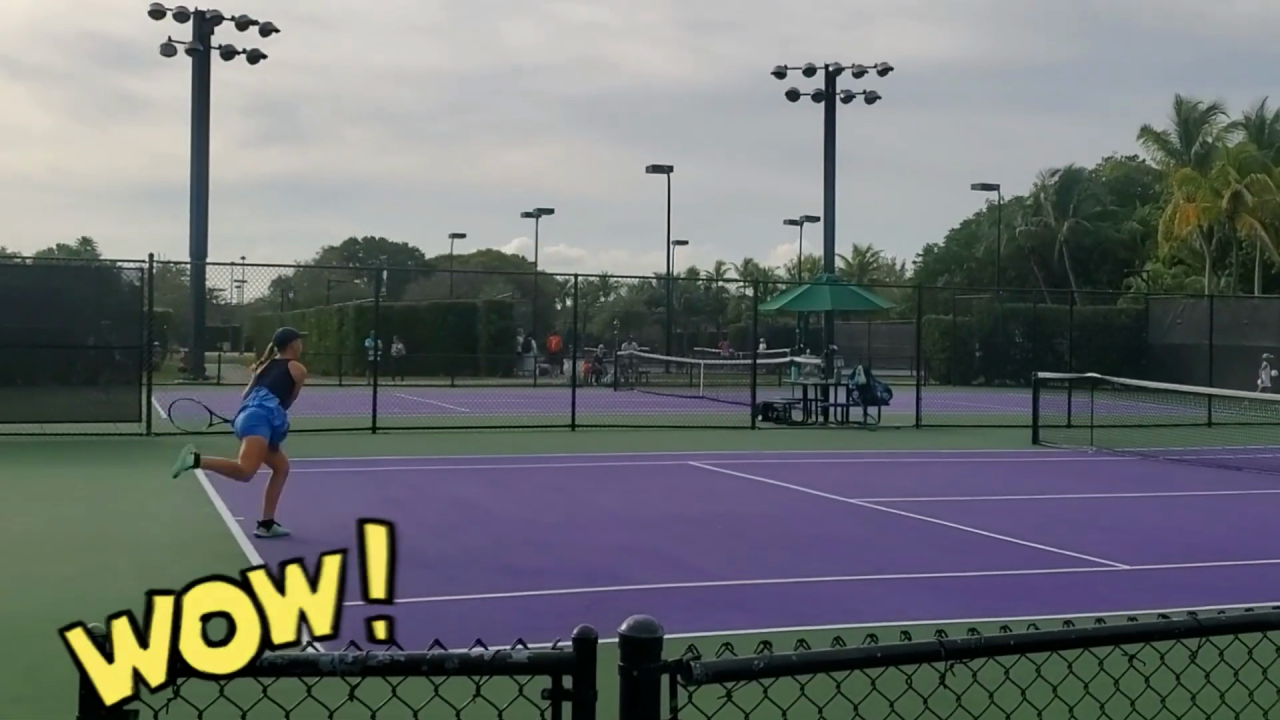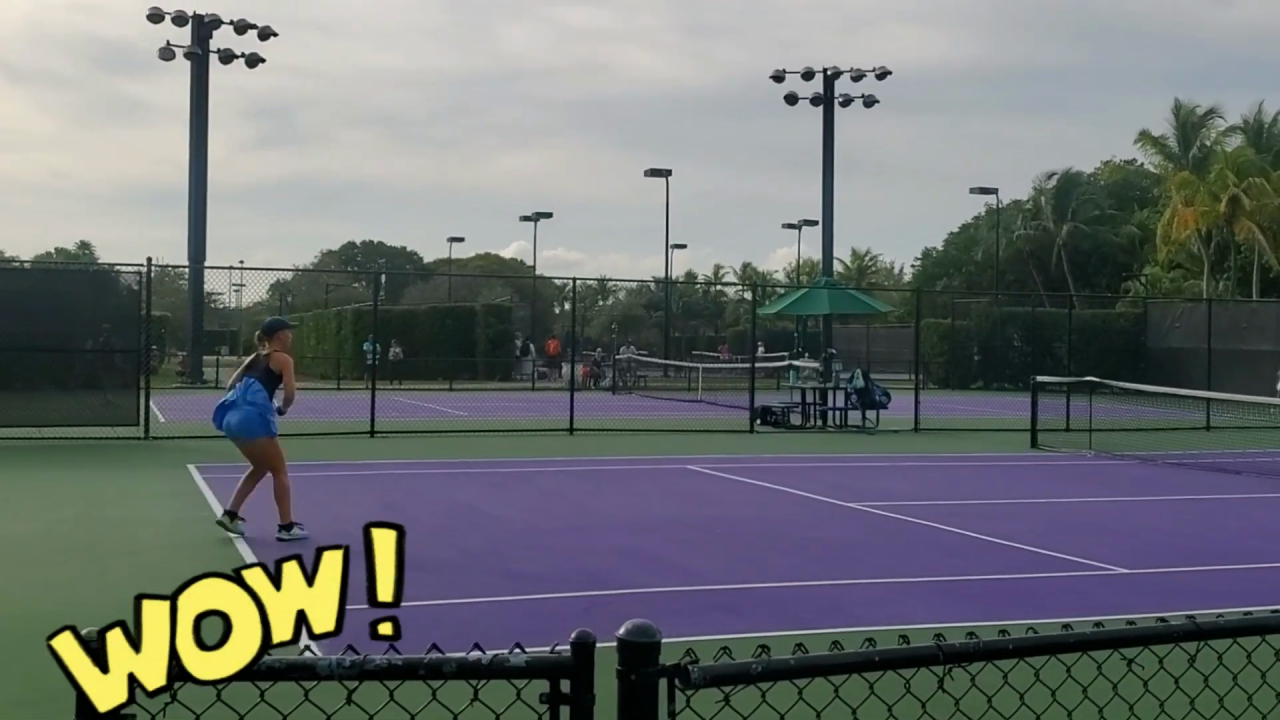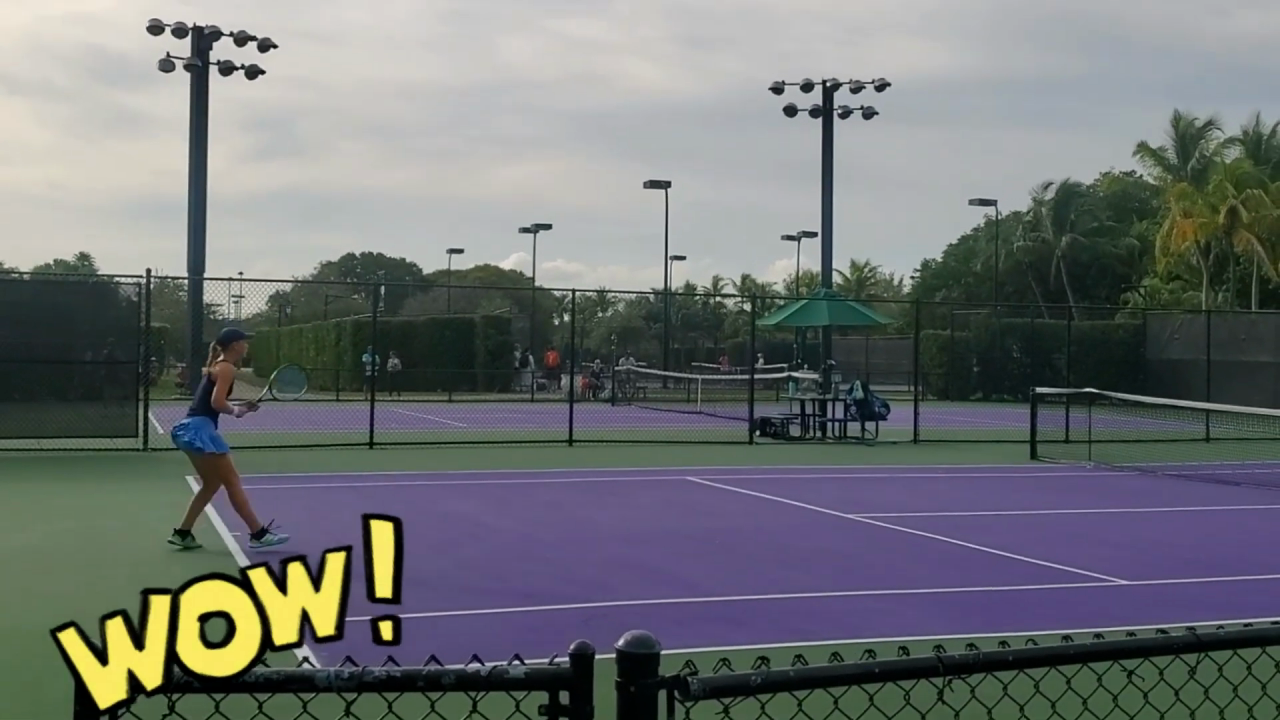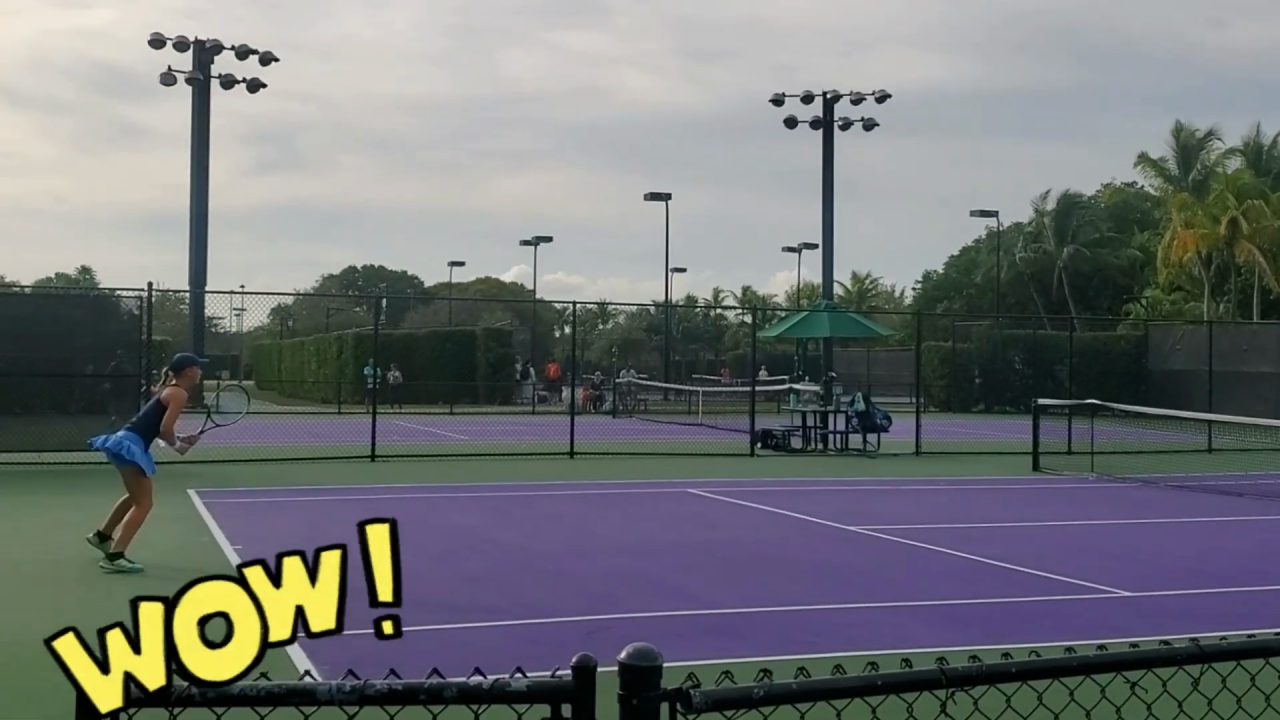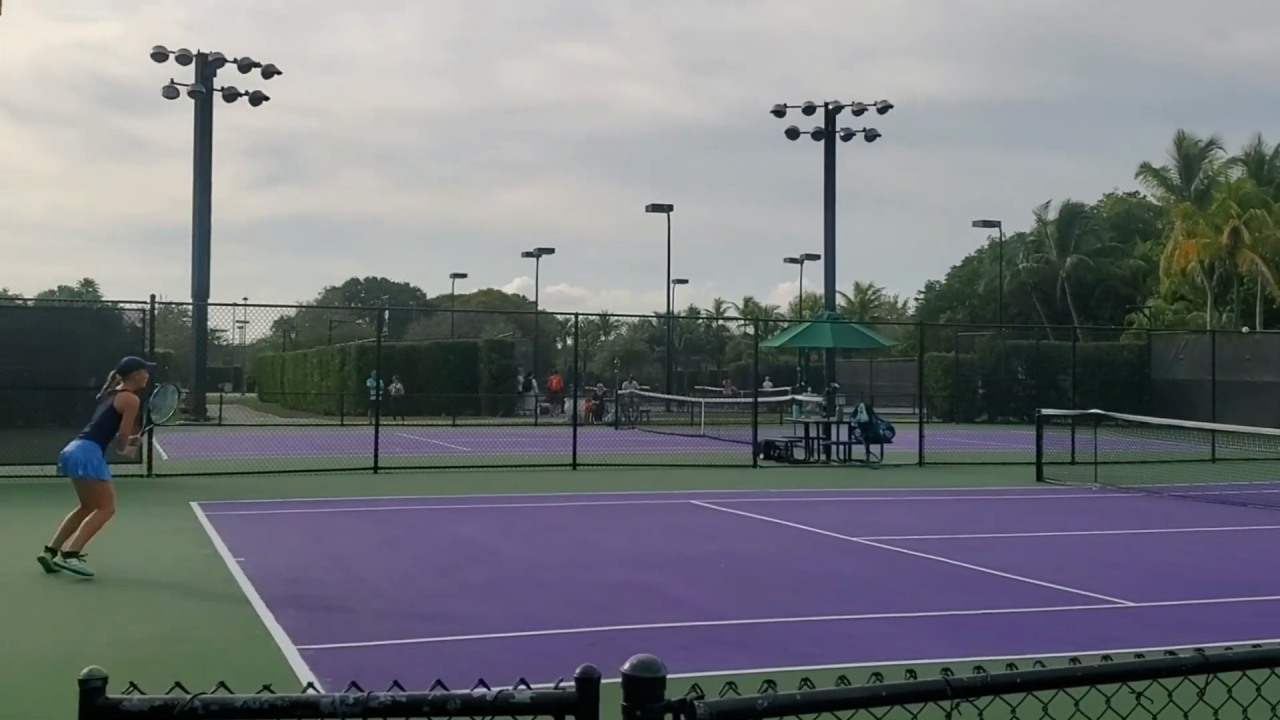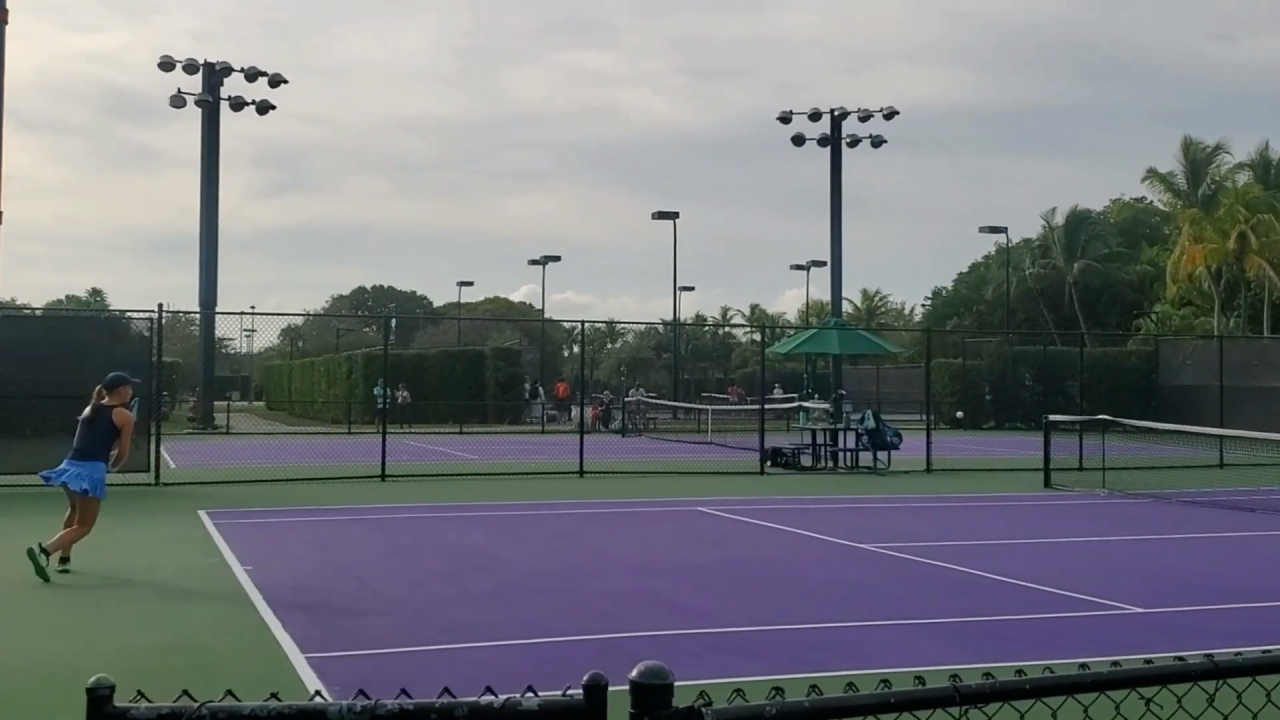
dt=0.3s
person 1, frame 1
left shoulder: (265, 365)
right shoulder: (298, 369)
left elbow: (246, 396)
right elbow: (287, 403)
left hip: (249, 417)
right hip: (260, 419)
left knee: (282, 467)
right knee: (244, 471)
left ankle: (266, 524)
right ankle: (196, 458)
person 1, frame 2
left shoulder: (254, 358)
right shoulder: (283, 359)
left elbow: (232, 386)
right elbow: (289, 394)
right wrist: (282, 408)
left hip: (231, 416)
right hip: (253, 417)
left knee: (260, 468)
right knee: (279, 471)
left ankle: (230, 514)
right ankle: (286, 527)
person 1, frame 3
left shoulder: (214, 367)
right shoulder: (225, 369)
right elbow: (216, 403)
left wrist: (239, 407)
right wrist: (236, 411)
left hip: (193, 428)
right hip: (201, 430)
left knee: (211, 484)
right knee: (232, 483)
left ankle: (182, 532)
right ankle: (259, 534)
person 1, frame 4
left shoulder: (167, 390)
right shoulder: (179, 394)
right elbow: (165, 430)
left wrist: (182, 439)
right wrist: (177, 444)
left hip: (125, 443)
right hip: (130, 445)
left knee: (136, 496)
right knee: (143, 503)
left ankle: (102, 536)
right ankle: (114, 556)
person 1, frame 5
left shoulder: (110, 394)
right shoulder: (131, 399)
right elbow: (123, 436)
left wrist: (127, 441)
right wrist: (126, 448)
left hip: (79, 450)
right hip: (88, 454)
left knee: (87, 508)
right knee: (106, 509)
left ankle: (52, 551)
right ankle: (70, 554)
person 1, frame 6
left shoulder: (90, 409)
right shoulder: (125, 416)
right elbow: (122, 453)
right wrist: (112, 466)
left hip: (70, 466)
right hip: (92, 470)
left knee: (75, 513)
right knee: (82, 527)
left ankle: (63, 559)
right ankle: (43, 551)
